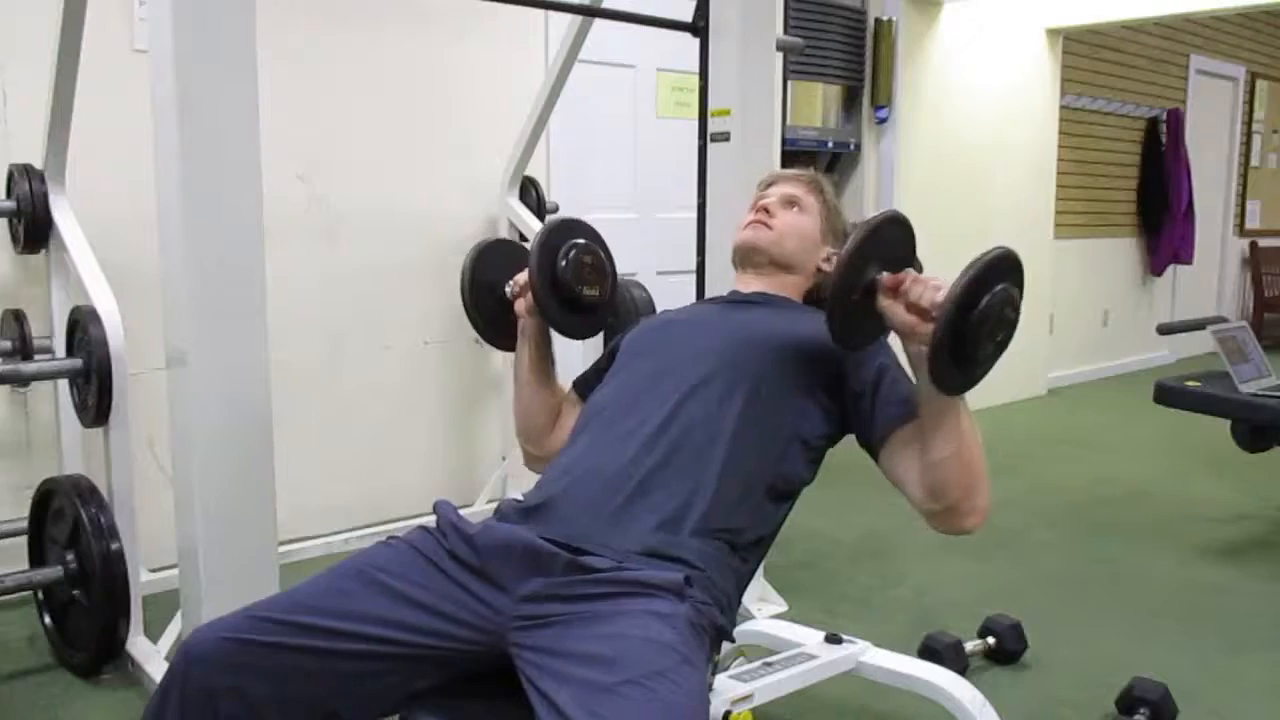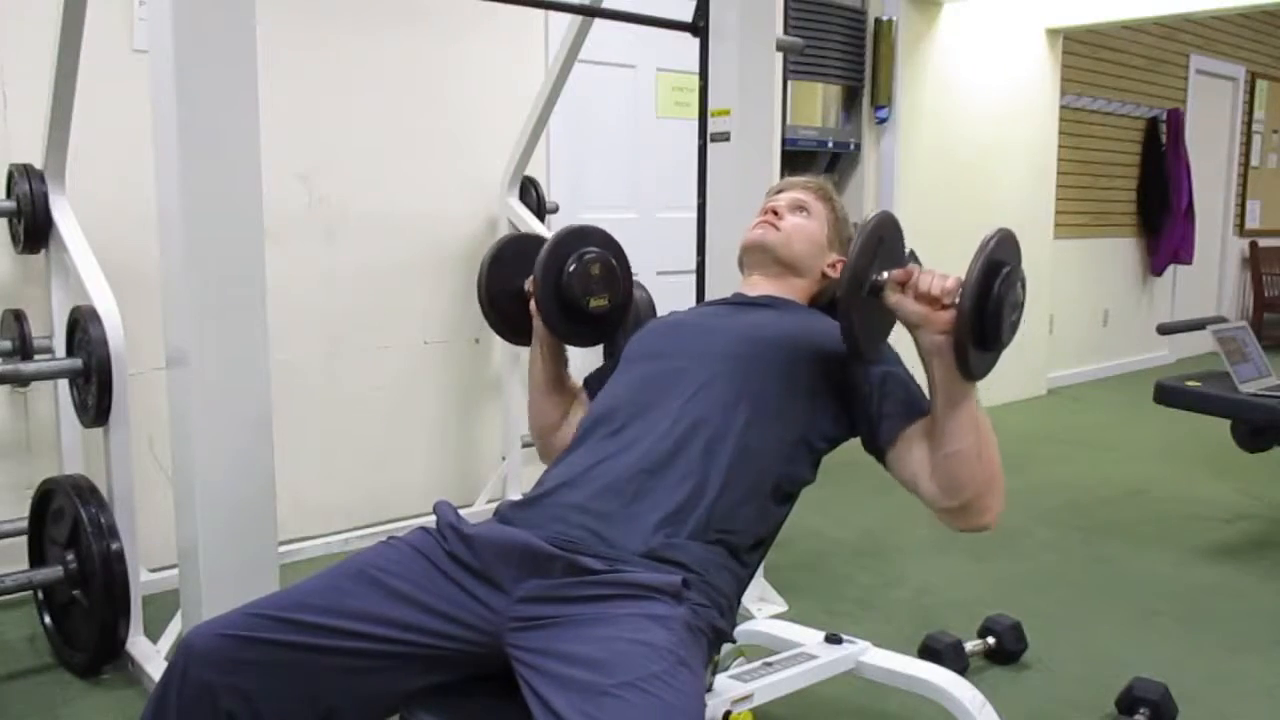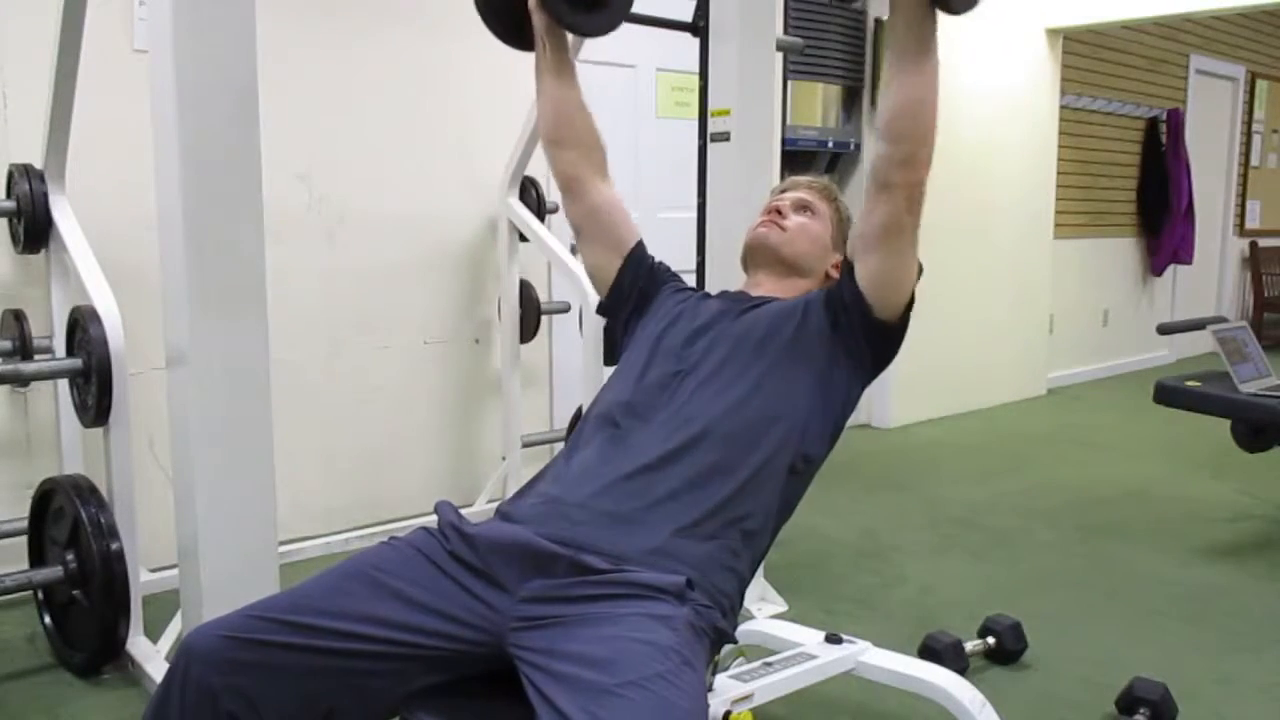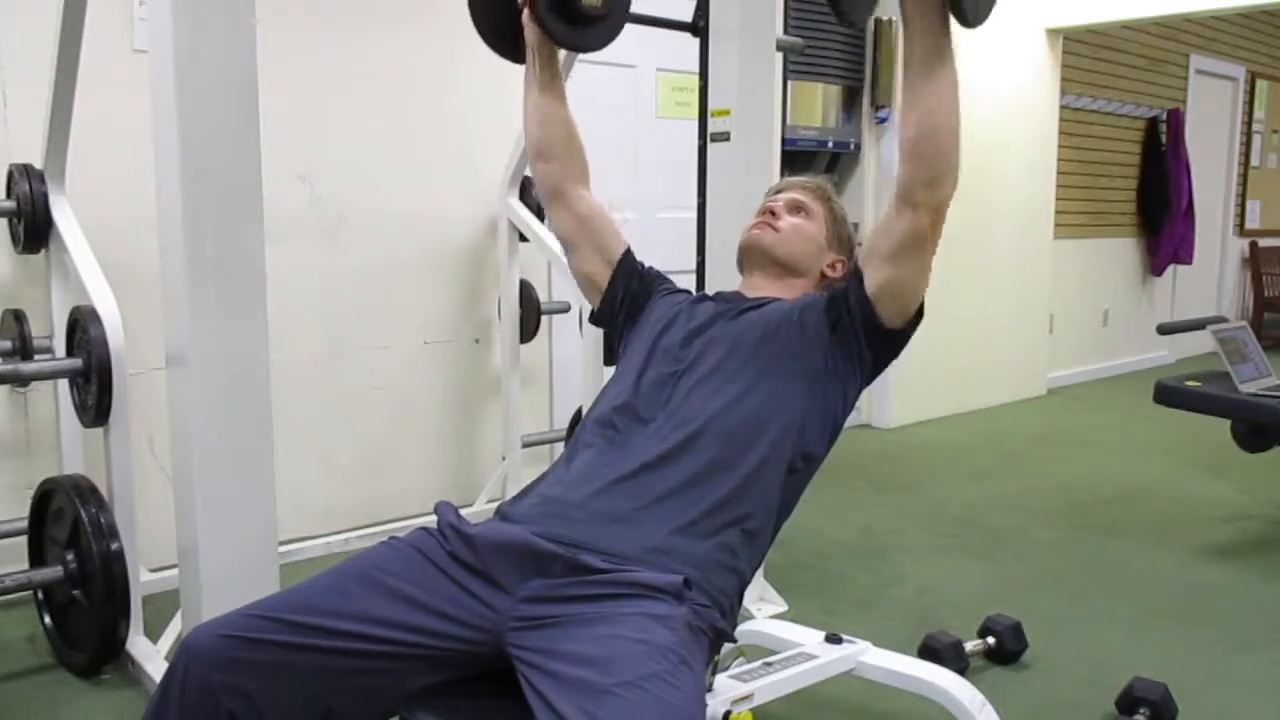
dt=0.7s
person 1, frame 1
left shoulder: (840, 344)
right shoulder: (655, 325)
left elbow: (955, 507)
left wrist: (934, 358)
right wrist: (533, 329)
left hip: (647, 593)
right hip: (498, 550)
person 1, frame 2
left shoulder: (835, 350)
right shoulder: (660, 329)
left elbow: (970, 502)
left wrist: (938, 347)
right wrist: (546, 330)
left hip: (643, 595)
right hip: (494, 553)
person 1, frame 3
left shoulder: (833, 335)
right shoulder: (664, 304)
left elbow: (900, 178)
right elbow: (581, 174)
left hip: (642, 598)
right hip: (497, 549)
person 1, frame 4
left shoulder: (831, 332)
right shoulder: (661, 307)
left elbow: (922, 200)
right elbow: (565, 191)
left hip: (643, 597)
right hip: (498, 549)
